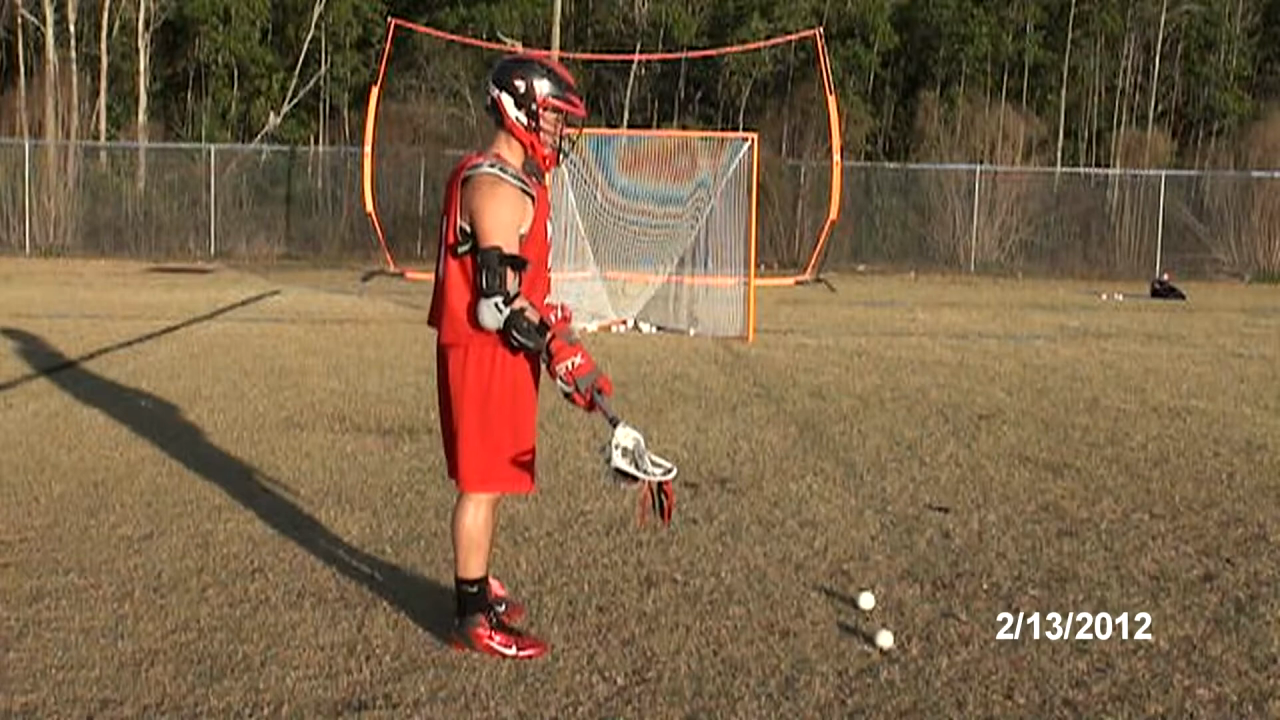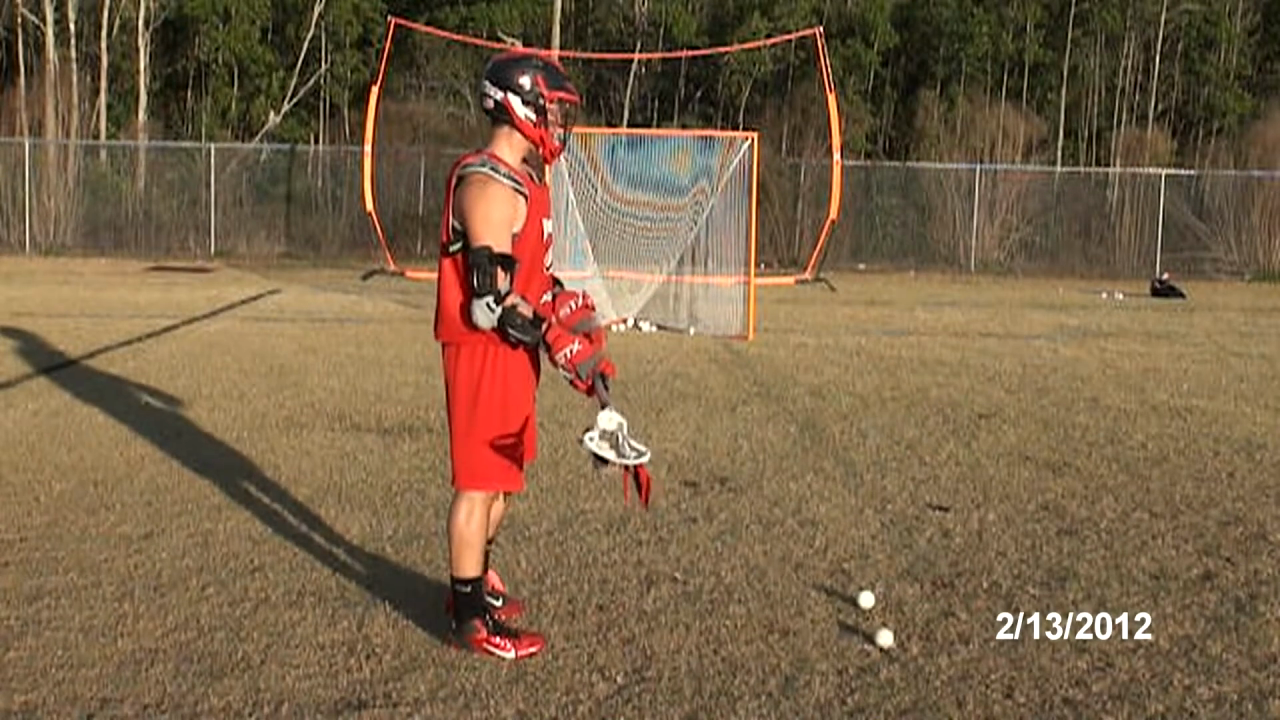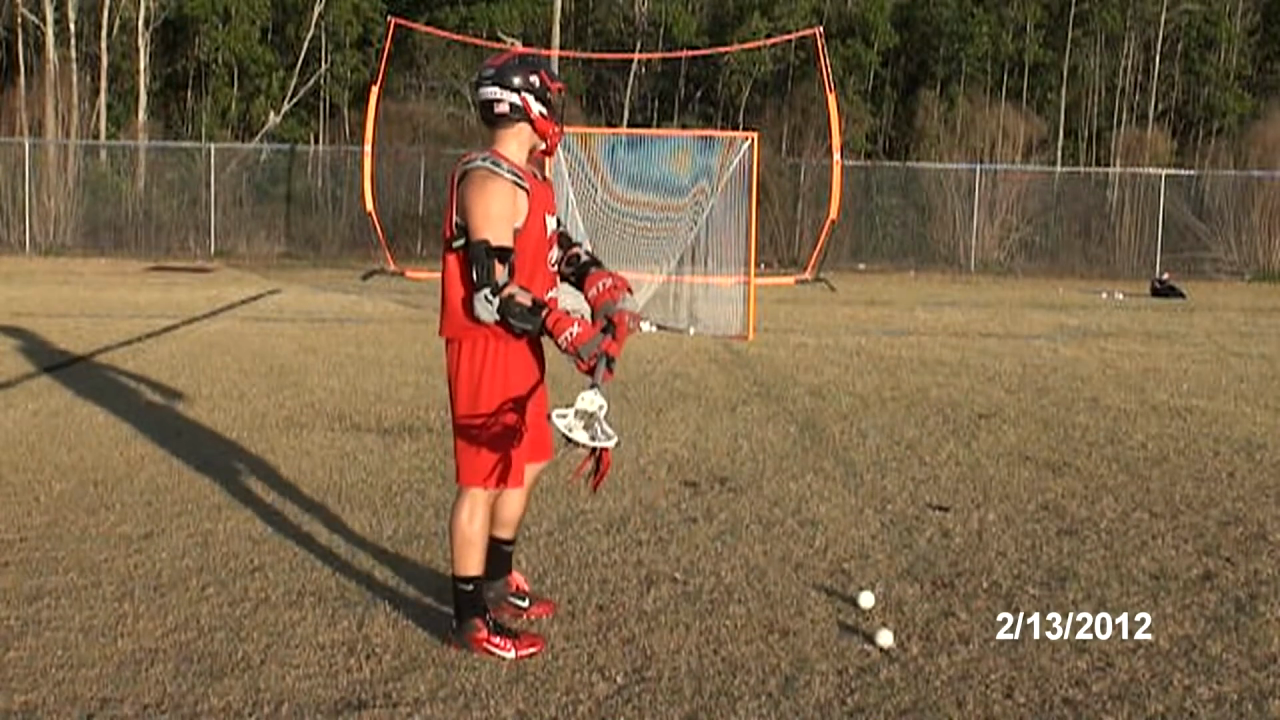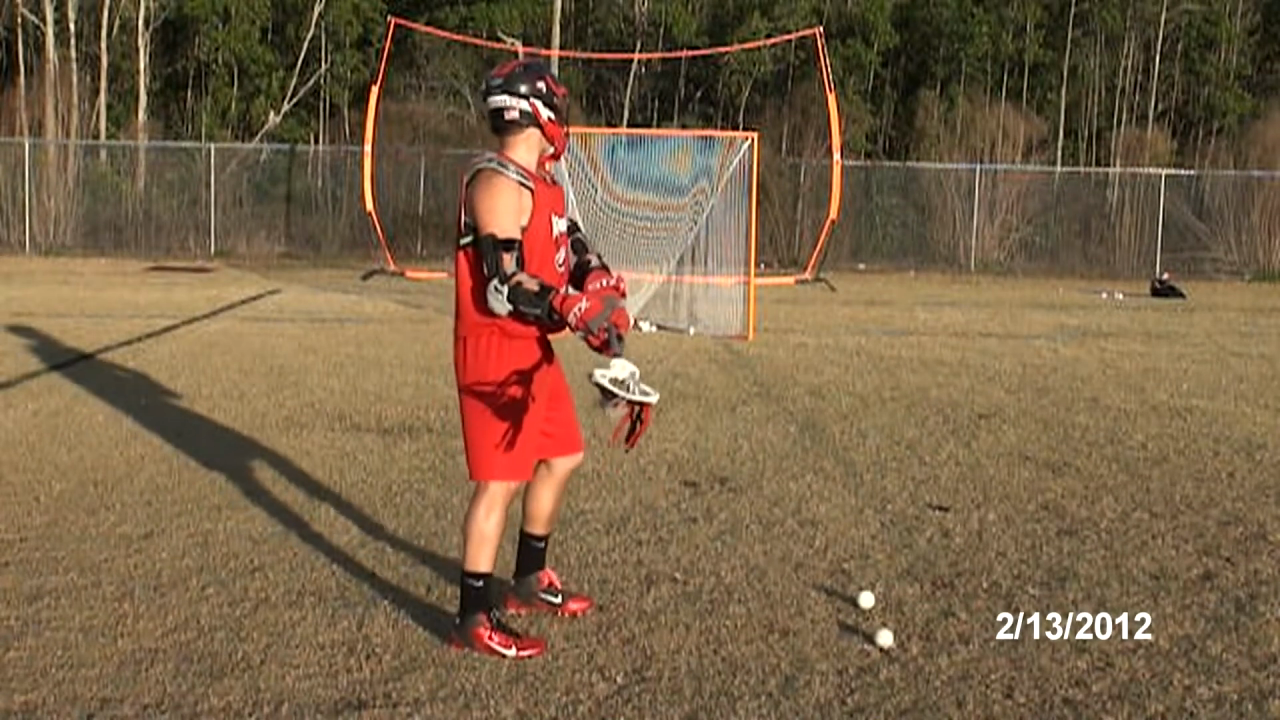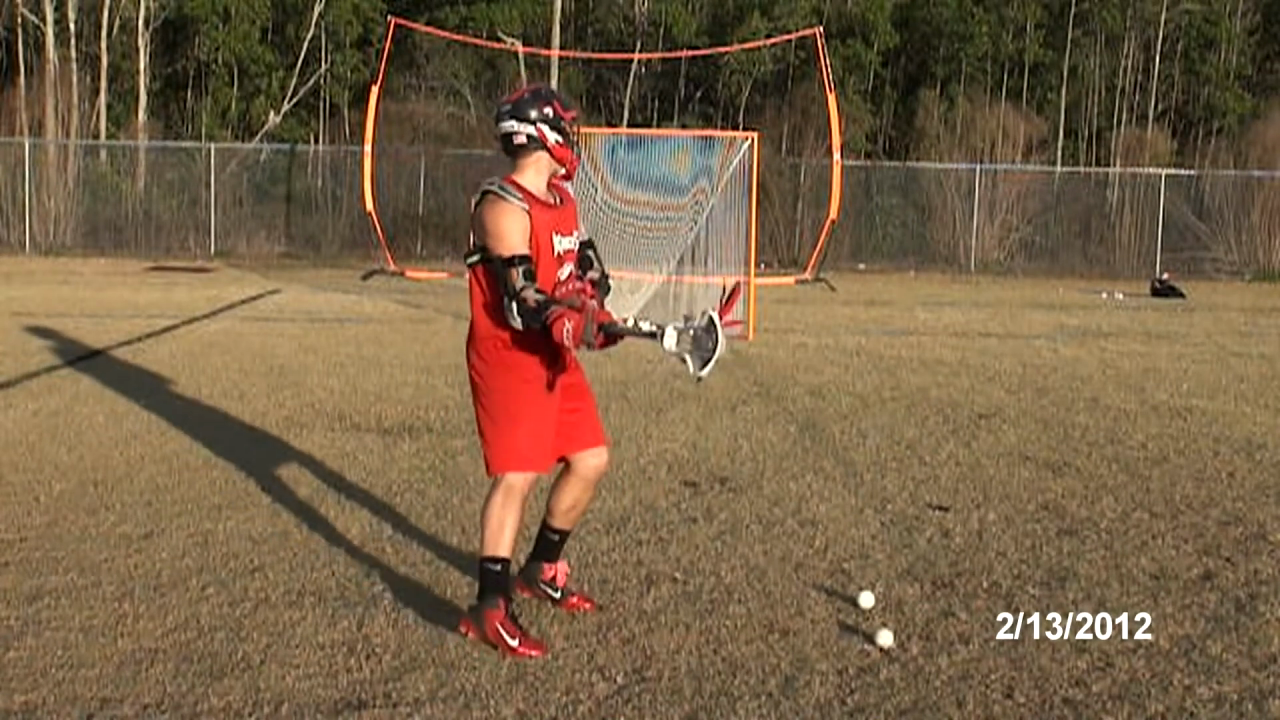
dt=1s
person 1, frame 1
left shoulder: (510, 179)
right shoulder: (497, 187)
right elbow: (500, 296)
left wrist: (545, 318)
right wrist: (558, 350)
left hip: (498, 350)
right hip: (487, 352)
left knee: (491, 478)
right knee: (483, 483)
left ankle: (477, 587)
right ankle: (474, 617)
person 1, frame 2
left shoulder: (519, 176)
right shoulder: (489, 186)
right elbow: (492, 297)
left wrist: (565, 302)
right wrist: (559, 342)
left hip: (509, 350)
right hip: (484, 352)
left knee: (504, 471)
right knee: (482, 482)
left ankle: (475, 582)
right ankle: (470, 618)
person 1, frame 3
left shoulder: (528, 176)
right shoulder: (490, 183)
left elbow: (554, 245)
right elbow: (492, 294)
left wrist: (600, 282)
right wrist: (564, 328)
left hip: (518, 348)
right hip: (486, 349)
left knee: (525, 465)
right knee: (483, 480)
left ankle: (496, 581)
right ankle: (470, 618)
person 1, frame 4
left shoulder: (543, 182)
right shoulder: (497, 184)
left elbow: (572, 246)
right elbow: (503, 286)
left wrist: (599, 283)
right wrist: (569, 308)
left hip: (532, 347)
right hip: (495, 349)
left knee: (560, 459)
right knee: (500, 479)
left ankle: (531, 580)
right ankle: (474, 617)
person 1, frame 5
left shoulder: (562, 199)
right shoulder: (503, 207)
left elbow: (590, 265)
right elbow: (518, 299)
left wrist: (585, 292)
right wrist: (560, 321)
left hip: (553, 353)
right hip: (507, 354)
left knee: (590, 459)
right knee: (518, 472)
left ankle: (542, 570)
right ankle: (490, 607)
